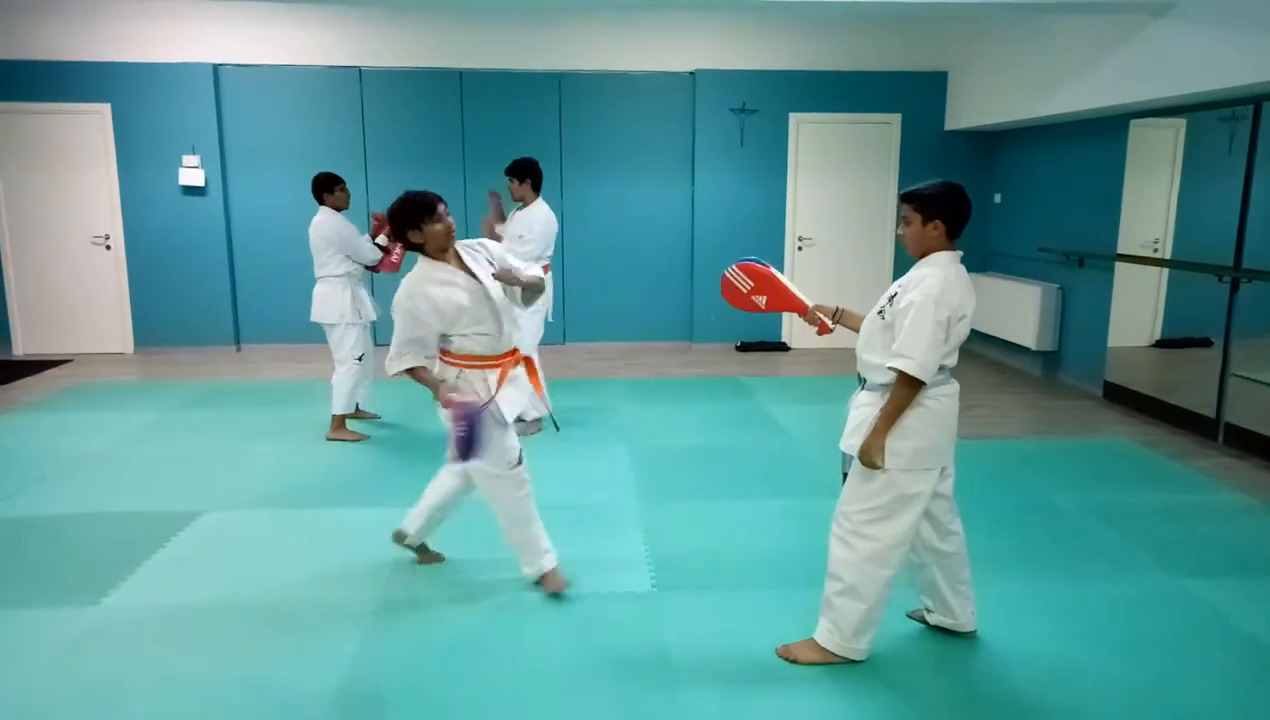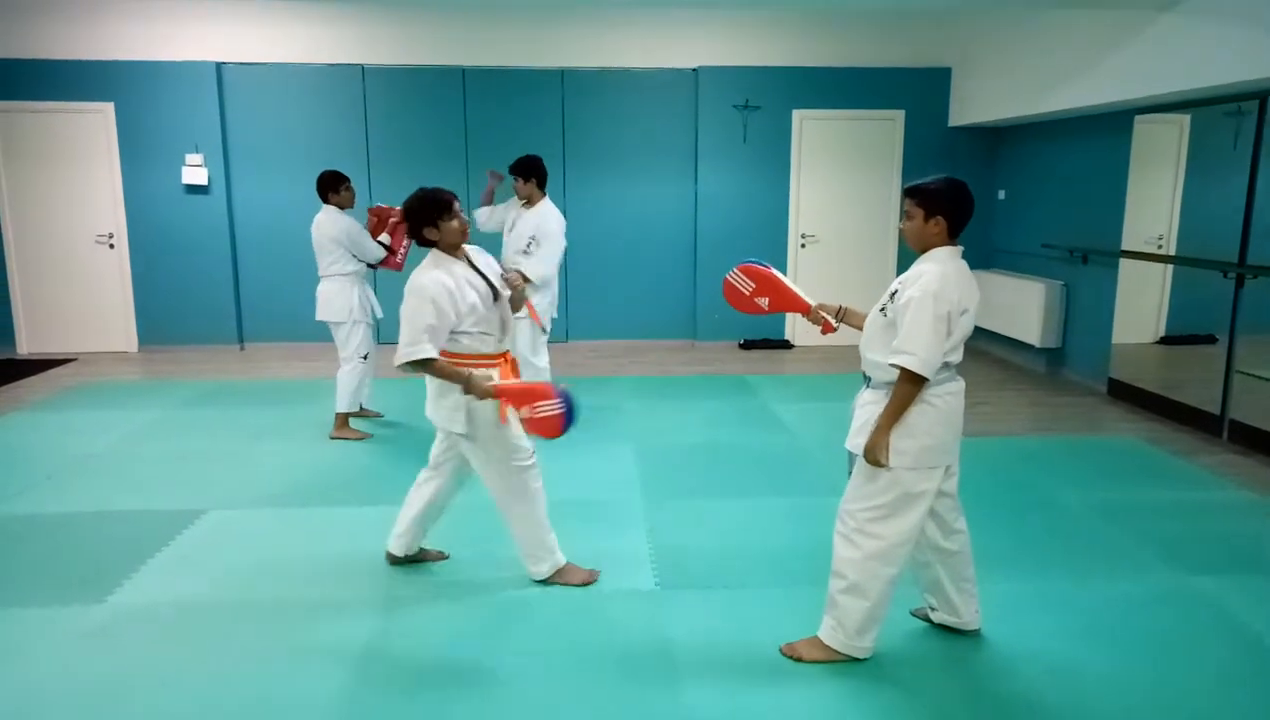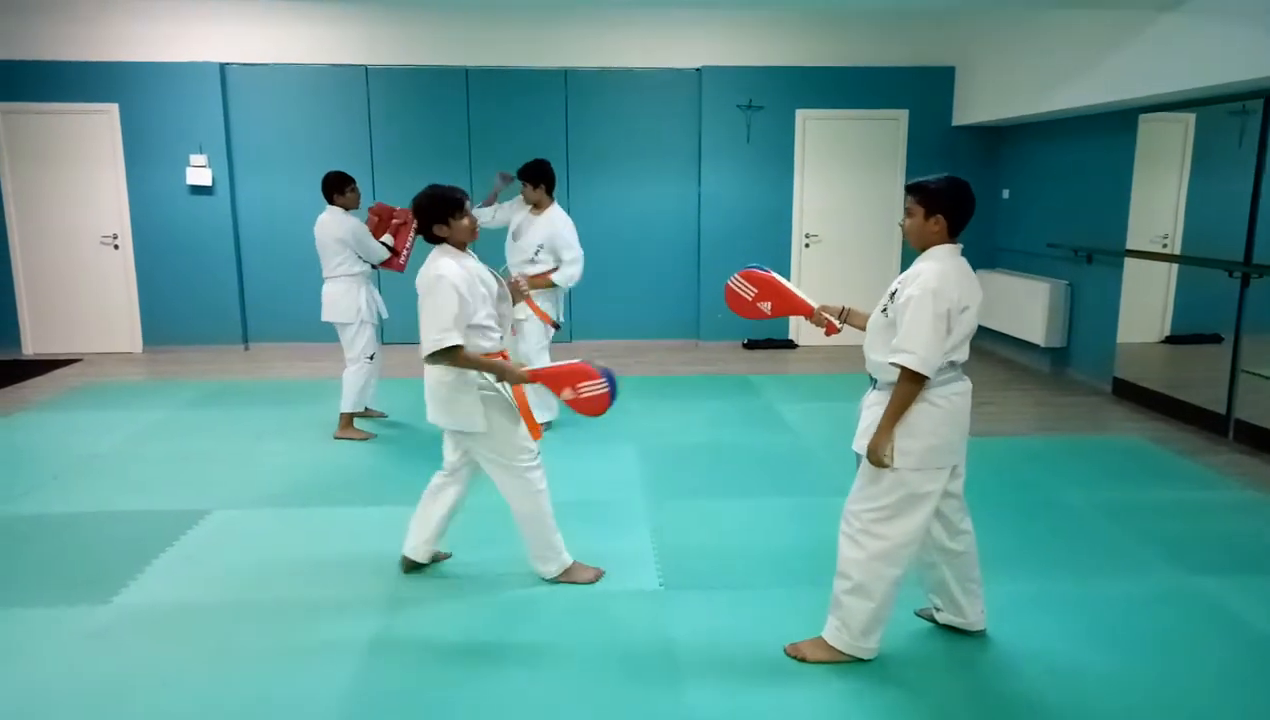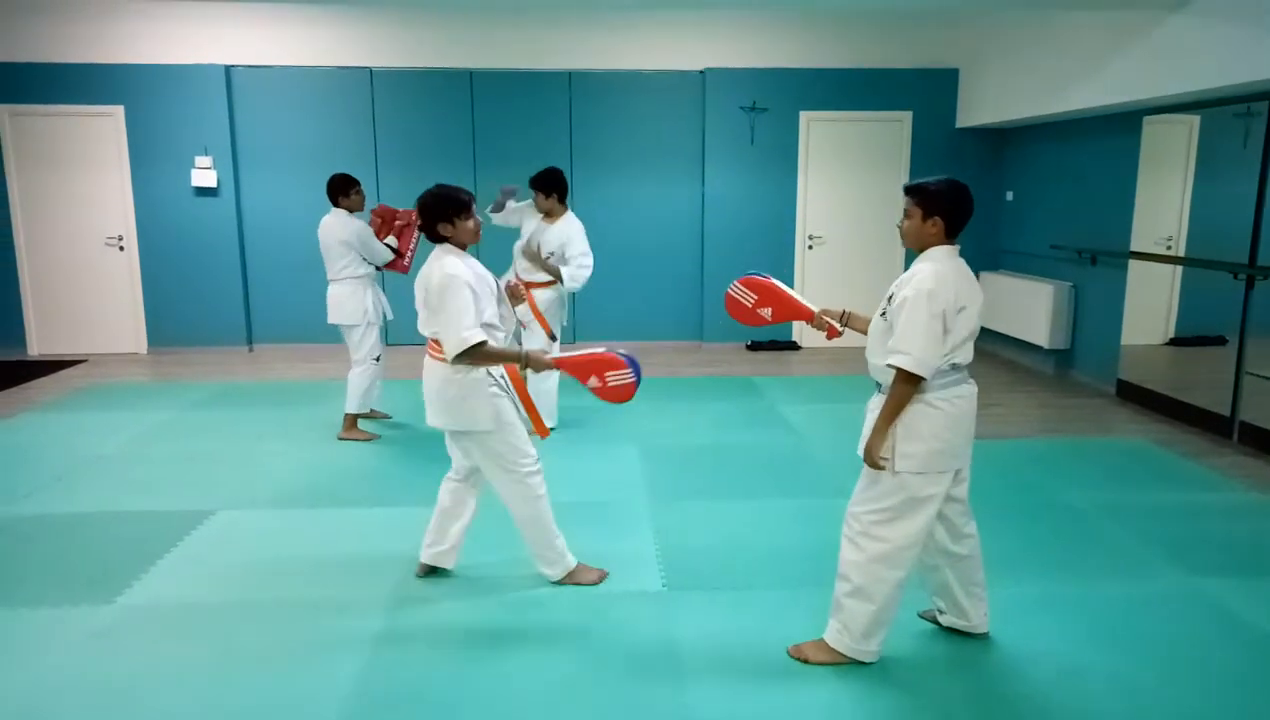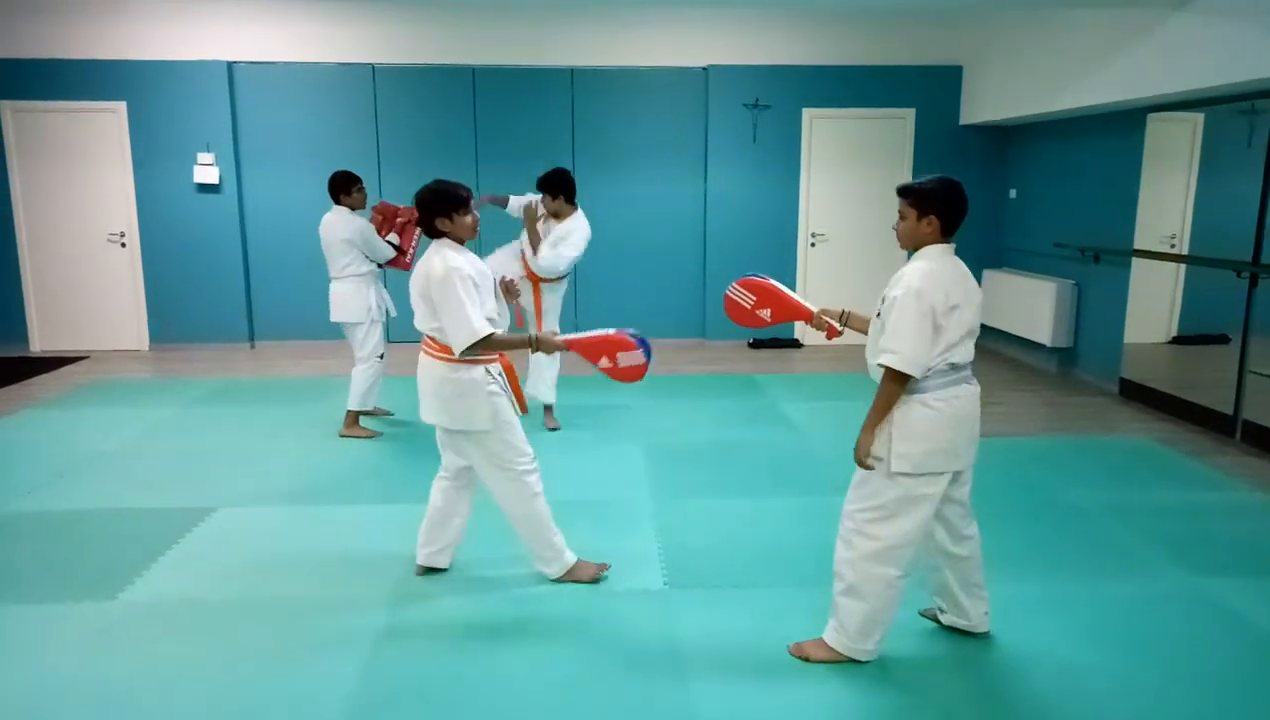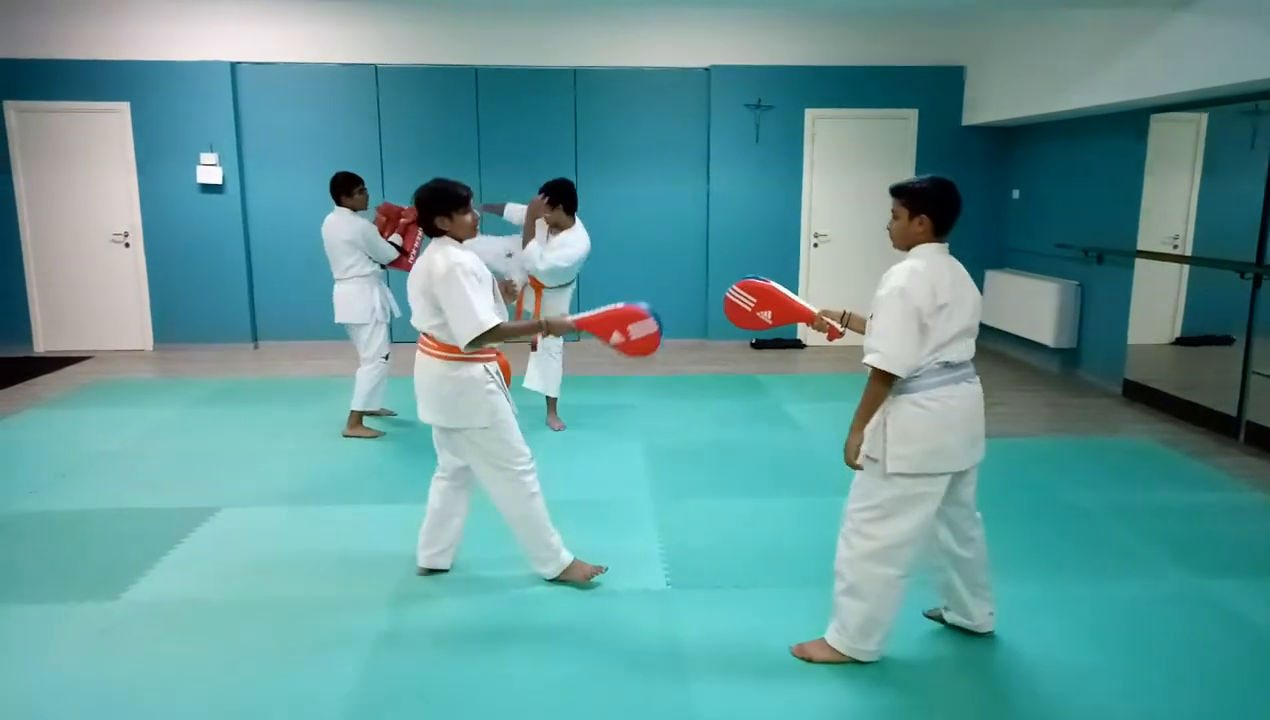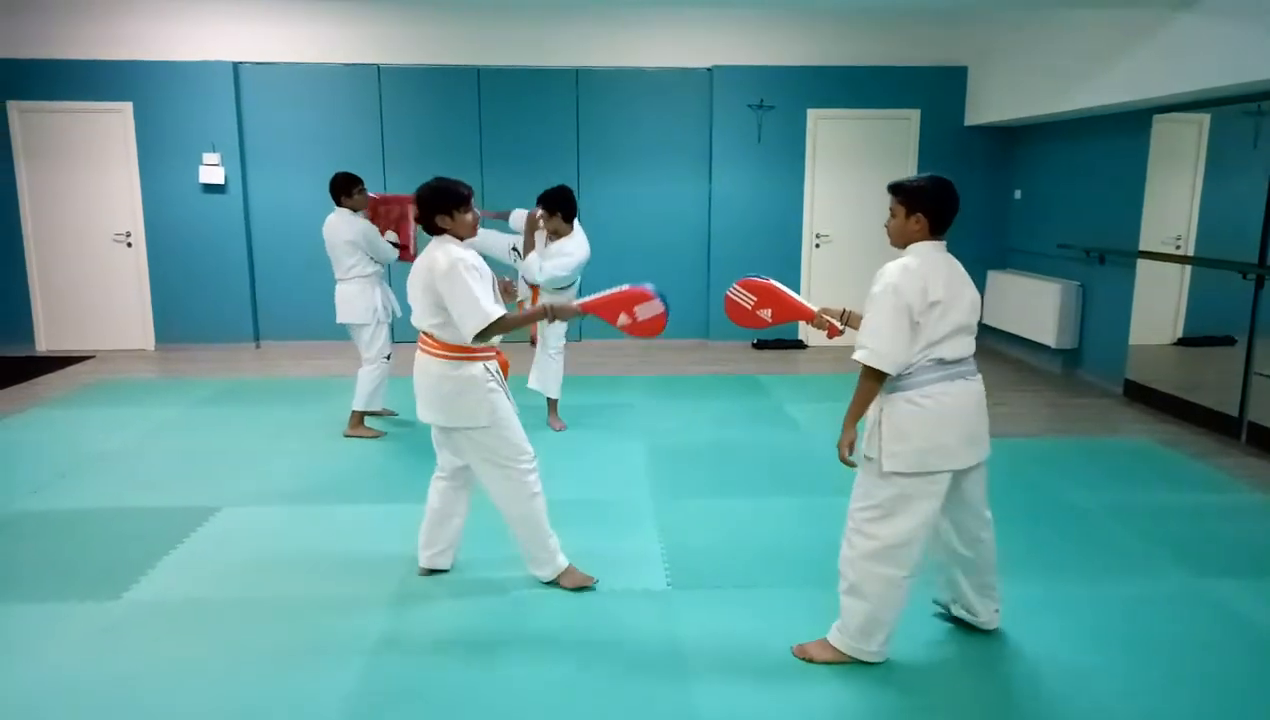
dt=0.1s
person 1, frame 1
left shoulder: (932, 284)
right shoulder: (943, 276)
left elbow: (912, 370)
right elbow: (900, 334)
left wrist: (878, 433)
right wrist: (835, 314)
left hip: (907, 418)
right hip: (927, 417)
left knee: (864, 526)
right knee: (933, 517)
left ankle: (839, 639)
right ankle: (953, 612)
person 1, frame 2
left shoulder: (930, 280)
right shoulder: (951, 272)
left elbow: (913, 366)
left wrist: (881, 431)
right wrist: (839, 313)
left hip: (912, 415)
right hip: (934, 413)
left knee: (869, 524)
right knee: (938, 516)
left ankle: (843, 637)
right ankle: (956, 610)
person 1, frame 3
left shoulder: (929, 278)
right shoulder: (954, 271)
left elbow: (914, 365)
left wrist: (883, 430)
right wrist: (843, 315)
left hip: (918, 415)
right hip: (941, 411)
left knee: (874, 524)
right knee: (944, 516)
left ankle: (848, 638)
right ankle: (962, 611)
person 1, frame 4
left shoulder: (924, 279)
right shoulder: (959, 274)
left elbow: (910, 366)
left wrist: (878, 431)
right wrist: (844, 319)
left hip: (922, 418)
right hip: (951, 411)
left knee: (876, 528)
right knee: (950, 519)
left ankle: (850, 640)
right ankle: (965, 613)
person 1, frame 5
left shoulder: (917, 278)
right shoulder: (956, 273)
left elbow: (901, 365)
left wrist: (869, 430)
right wrist: (844, 318)
left hip: (920, 417)
right hip: (954, 408)
left knee: (871, 526)
right knee: (951, 518)
left ankle: (849, 639)
right ankle: (966, 612)
person 1, frame 6
left shoulder: (905, 277)
right shoulder: (956, 274)
left elbow: (888, 363)
left wrist: (858, 428)
right wrist: (846, 319)
left hip: (918, 417)
right hip: (960, 406)
left knee: (875, 529)
right knee: (958, 518)
left ankle: (852, 639)
right ankle: (971, 611)
person 1, frame 7
left shoulder: (899, 275)
right shoulder: (954, 272)
left elbow: (880, 360)
left wrist: (851, 423)
right wrist: (846, 316)
left hip: (916, 415)
right hip: (963, 403)
left knee: (878, 528)
right knee: (967, 515)
left ankle: (855, 640)
right ankle: (977, 608)
person 2, frame 1
left shoulder: (480, 250)
right shoulder: (415, 291)
left elbow: (536, 290)
right elbow: (408, 356)
left wrist: (523, 280)
right wrist: (437, 386)
left hip: (508, 369)
right hip: (474, 386)
left knee: (472, 465)
right knee: (507, 469)
left ankle: (413, 531)
right ankle: (541, 563)
person 2, frame 2
left shoulder: (476, 256)
right shoulder: (429, 284)
left elbow: (505, 309)
right elbow: (413, 356)
left wrist: (517, 293)
right wrist: (466, 380)
left hip: (482, 374)
right hip: (466, 389)
left knee: (445, 465)
right knee: (517, 469)
left ankle: (402, 546)
right ankle: (548, 563)
person 2, frame 3
left shoulder: (464, 262)
right shoulder: (443, 275)
left elbow: (481, 314)
right elbow: (439, 348)
left wrist: (511, 297)
right wrist: (496, 368)
left hip: (471, 380)
right hip: (471, 387)
left knee: (458, 468)
right knee: (522, 468)
left ankle: (419, 551)
right ankle: (556, 563)
person 2, frame 4
left shoulder: (445, 263)
right shoulder: (452, 272)
right elbow: (463, 346)
left wrist: (505, 300)
right wrist: (523, 357)
left hip: (455, 382)
right hip: (471, 384)
left knee: (466, 471)
right knee: (520, 471)
left ankle: (434, 555)
right ankle: (560, 565)
person 2, frame 5
left shoulder: (438, 260)
right shoulder: (453, 266)
right elbow: (470, 341)
left wrist: (500, 296)
right wrist: (533, 341)
left hip: (448, 378)
right hip: (468, 382)
left knee: (457, 469)
right knee: (516, 470)
left ankle: (431, 554)
right ankle: (559, 563)
person 2, frame 6
left shoulder: (432, 258)
right shoulder: (454, 263)
right elbow: (477, 334)
left wrist: (496, 297)
right wrist: (542, 324)
left hip: (441, 374)
right hip: (464, 379)
left knee: (454, 468)
right knee: (514, 470)
left ankle: (433, 555)
right ankle: (555, 562)
person 2, frame 7
left shoulder: (431, 258)
right shoulder: (456, 260)
right elbow: (482, 328)
left wrist: (496, 296)
right wrist: (546, 311)
left hip: (440, 372)
right hip: (464, 378)
left knee: (454, 468)
right knee: (515, 468)
left ankle: (433, 556)
right ankle: (551, 565)
person 3, frame 1
left shoulder: (320, 221)
right shoulder: (337, 224)
right elbow: (369, 255)
left wrist: (370, 252)
right wrist: (385, 236)
left hip: (338, 293)
right hip: (341, 296)
left knee: (361, 355)
right knee: (350, 360)
left ankle: (352, 407)
right ankle: (337, 427)
person 3, frame 2
left shoulder: (322, 219)
right shoulder: (343, 223)
right elbow: (373, 253)
left wrist: (376, 236)
right wrist: (388, 234)
left hip: (339, 291)
right hip: (346, 294)
left knee: (363, 353)
right knee: (355, 358)
left ankle: (355, 406)
right ankle: (341, 425)
person 3, frame 3
left shoulder: (323, 221)
right shoulder: (349, 224)
right elbow: (377, 255)
left wrist: (374, 234)
right wrist: (391, 233)
left hip: (339, 291)
right hip: (352, 294)
left knee: (367, 354)
right knee: (361, 358)
left ankle: (360, 406)
right ankle: (345, 425)
person 3, frame 4
left shoulder: (327, 223)
right shoulder: (354, 227)
right elbow: (382, 257)
left wrist: (377, 235)
right wrist: (394, 235)
left hip: (344, 293)
right hip: (357, 296)
left knee: (369, 355)
right knee: (367, 359)
left ankle: (364, 408)
right ankle: (349, 426)
person 3, frame 5
left shoulder: (327, 221)
right shoulder: (357, 225)
right elbow: (384, 254)
right wrist: (397, 233)
left hip: (345, 291)
right hip: (360, 293)
left knee: (370, 353)
right knee: (371, 357)
left ankle: (367, 405)
right ankle: (350, 423)
person 3, frame 6
left shoulder: (330, 222)
right shoulder: (359, 226)
right elbow: (387, 255)
right wrist: (399, 233)
left hip: (349, 292)
right hip: (364, 294)
left knee: (374, 354)
right knee: (376, 358)
left ankle: (370, 405)
right ankle: (354, 424)
person 3, frame 7
left shoulder: (332, 221)
right shoulder: (359, 226)
right elbow: (388, 254)
left wrist: (381, 232)
right wrist: (396, 235)
left hip: (352, 292)
right hip: (365, 295)
left knee: (374, 354)
right knee: (377, 358)
left ankle: (370, 405)
right ankle: (355, 424)
person 4, frame 1
left shoulder: (542, 217)
right shoulder: (522, 211)
left elbow: (519, 257)
right elbow: (503, 229)
left wrist: (493, 235)
right wrist: (496, 208)
left knee: (522, 349)
left ankle: (534, 416)
person 4, frame 2
left shoulder: (550, 218)
right shoulder: (517, 207)
left elbow: (546, 269)
right elbow: (484, 221)
right wrist: (491, 190)
left hip: (536, 295)
left knee: (531, 353)
right knee: (517, 345)
person 4, frame 3
left shoulder: (560, 224)
right shoulder: (520, 206)
left elbow: (573, 270)
right elbow: (483, 215)
left wrist: (533, 284)
right wrist: (497, 188)
left hip: (539, 298)
left knee: (534, 355)
right knee: (515, 351)
left ankle: (542, 416)
person 4, frame 4
left shoulder: (572, 232)
right shoulder: (535, 210)
left elbow: (579, 276)
right elbow: (499, 215)
left wrist: (541, 264)
right wrist: (503, 198)
left hip: (543, 298)
left ankle: (545, 418)
person 4, frame 5
left shoulder: (578, 231)
right shoulder: (543, 207)
left elbow: (545, 264)
right elbow: (515, 203)
left wrist: (531, 228)
right wrist: (491, 200)
left hip: (547, 287)
right hip: (518, 264)
left ankle: (547, 410)
person 4, frame 6
left shoulder: (577, 244)
right shoulder: (550, 218)
left elbow: (534, 264)
right elbow: (515, 212)
left wrist: (530, 224)
right wrist: (483, 208)
left hip: (553, 291)
right hip: (527, 259)
left knee: (550, 345)
left ankle: (552, 410)
person 4, frame 7
left shoulder: (576, 251)
right shoulder: (548, 223)
left elbow: (534, 275)
right elbow: (519, 218)
left wrist: (528, 235)
right wrist: (485, 214)
left hip: (556, 293)
right hip: (530, 260)
left knee: (552, 346)
right knee: (478, 238)
left ankle: (552, 411)
